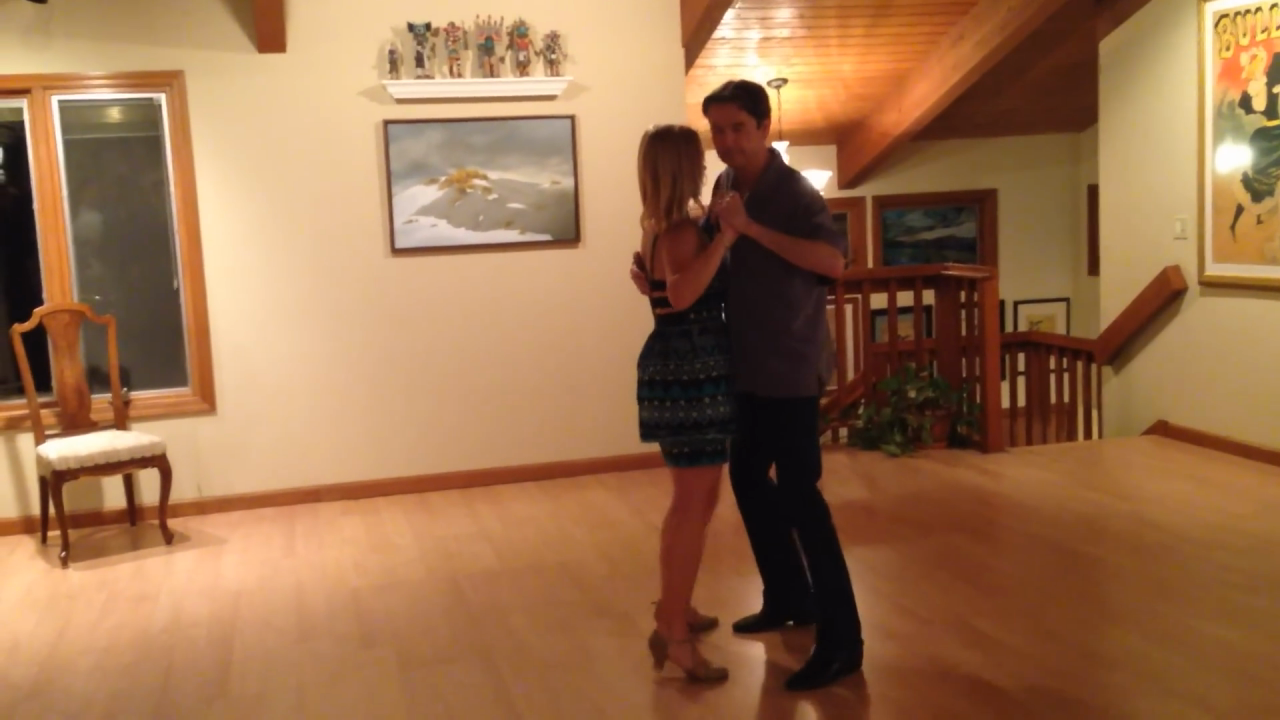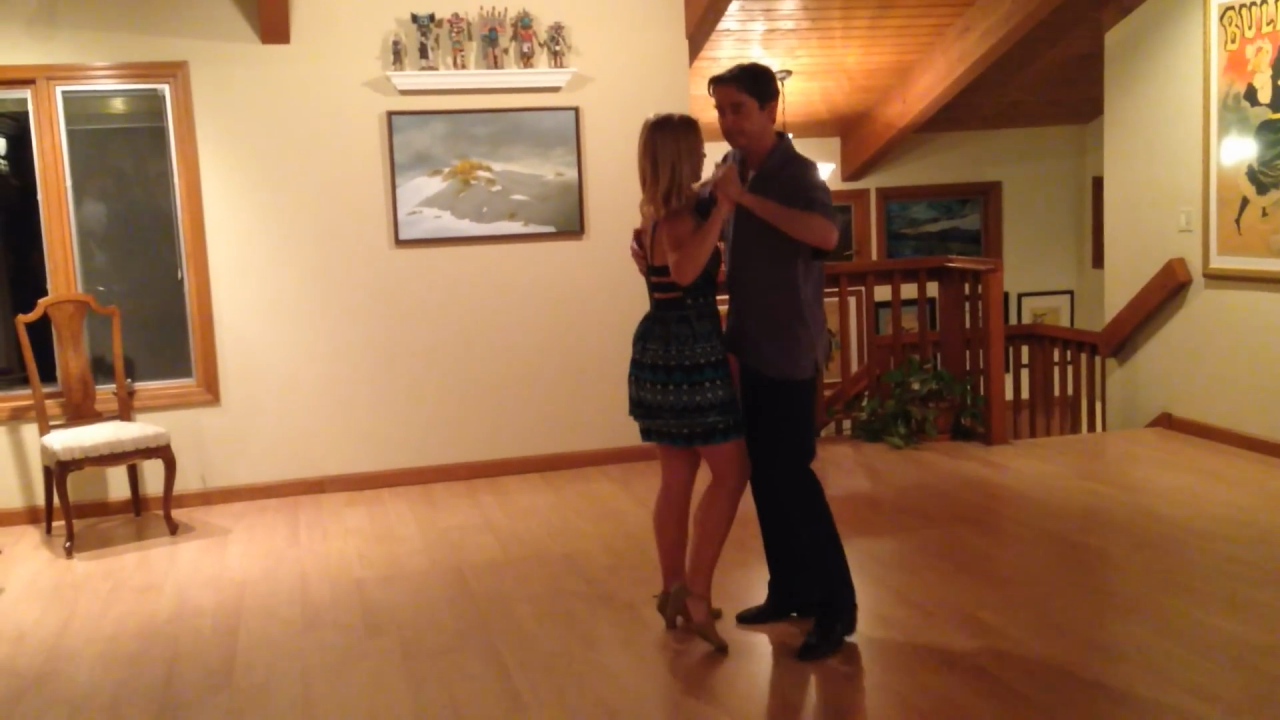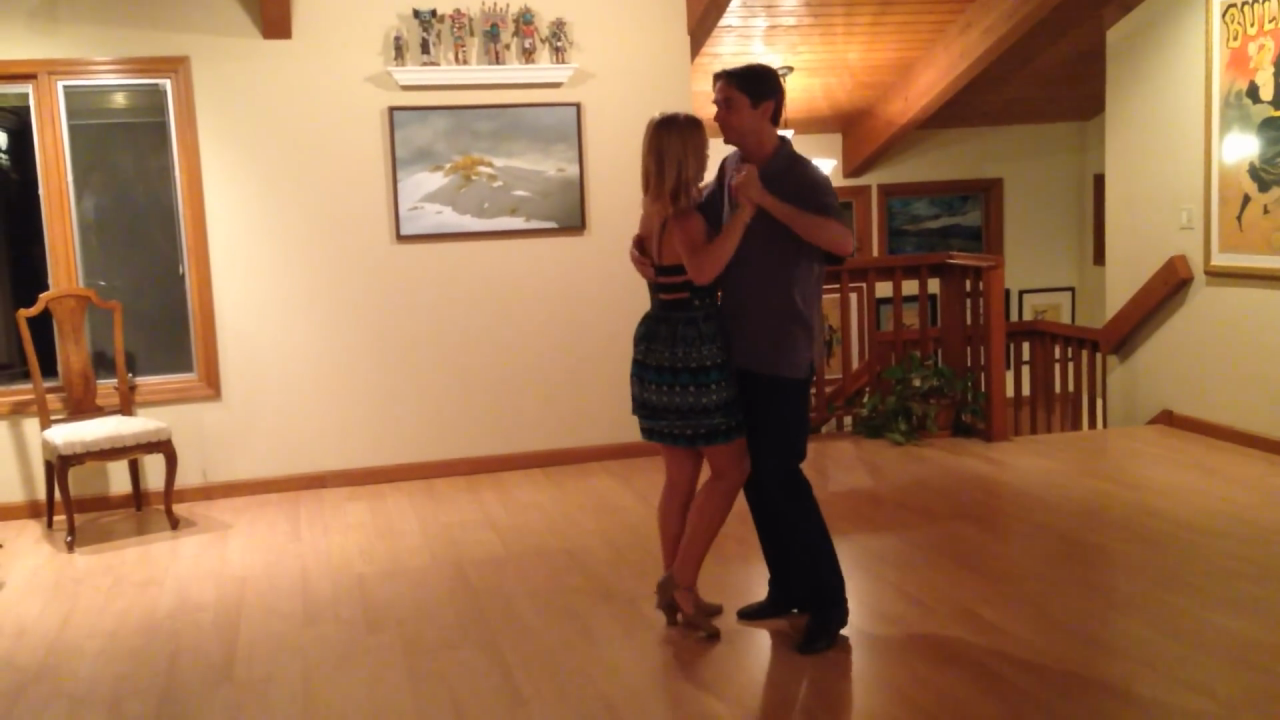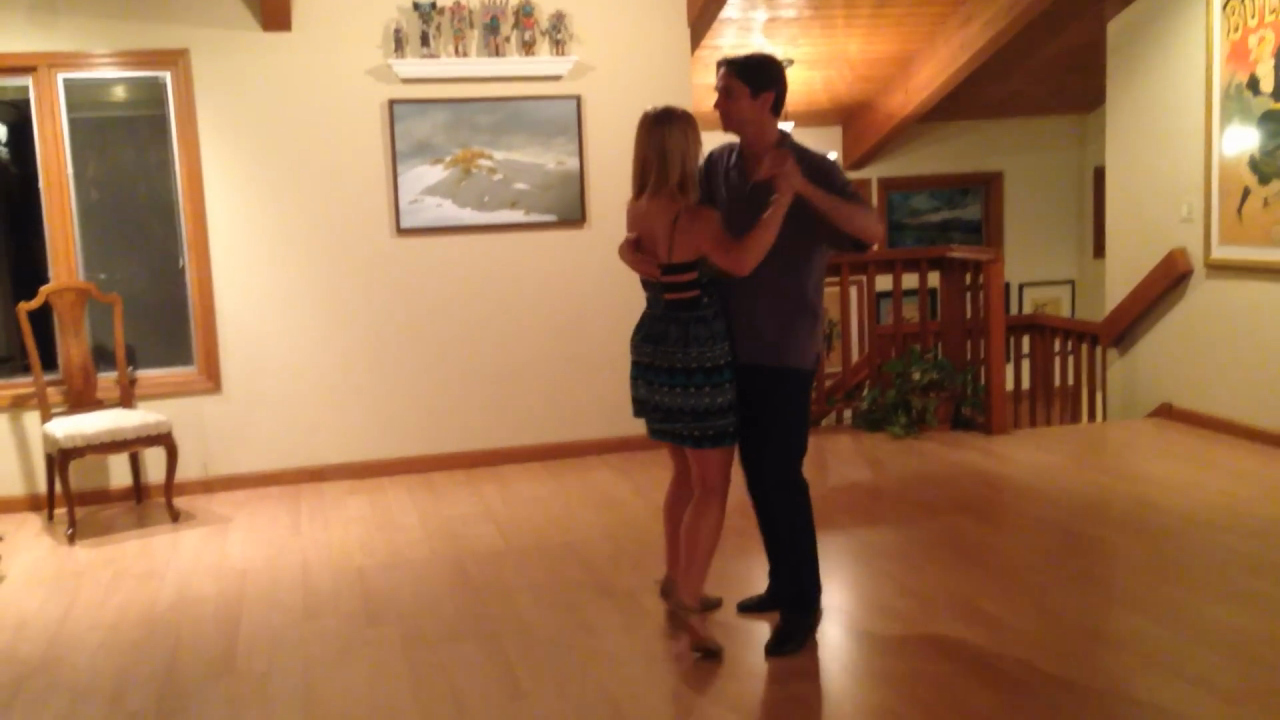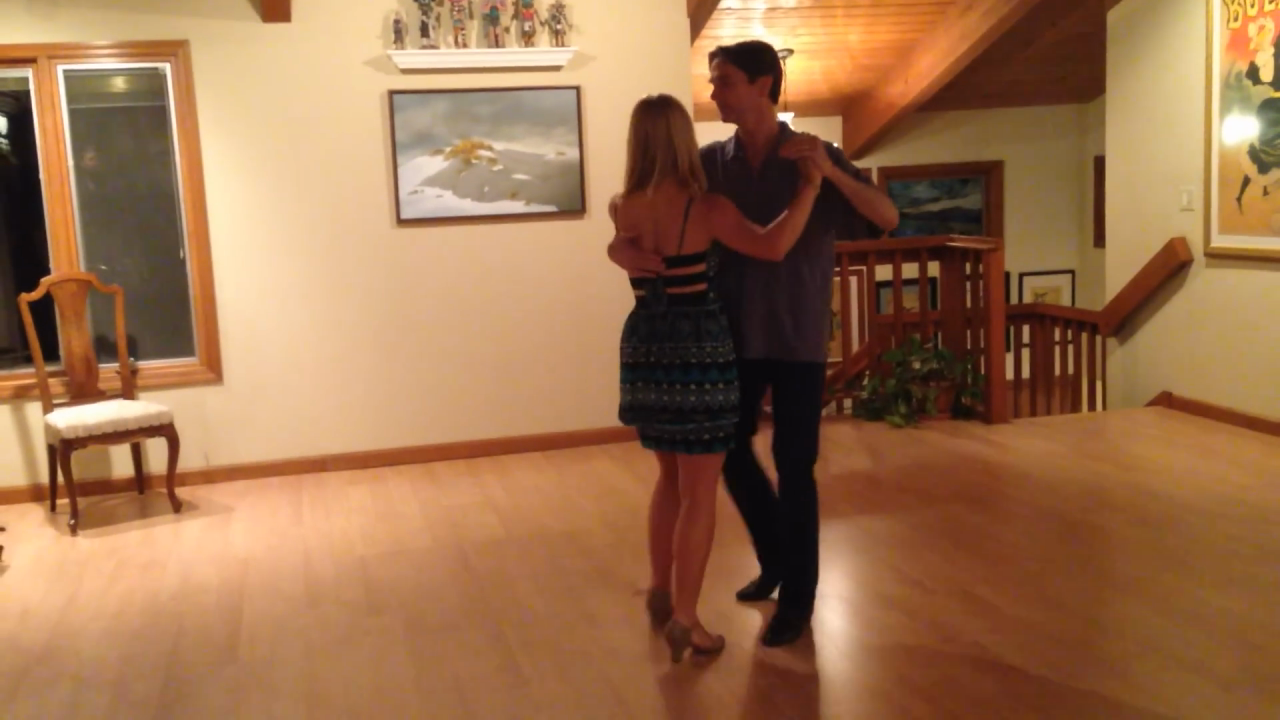
dt=0.3s
person 1, frame 1
left shoulder: (794, 191)
right shoulder: (726, 184)
left elbow: (833, 261)
left wrist: (750, 226)
right wrist: (646, 262)
left hip: (791, 370)
right hip: (749, 366)
left knee: (799, 495)
right knee: (747, 478)
left ankle: (841, 639)
right ankle: (789, 598)
person 1, frame 2
left shoulder: (797, 173)
right shoulder: (734, 163)
left elbow: (826, 235)
left wrist: (745, 197)
left hip: (790, 351)
right hip: (752, 347)
left knee: (792, 473)
right knee: (762, 467)
left ankle: (836, 607)
right ankle: (791, 589)
person 1, frame 3
left shoulder: (802, 178)
right shoulder: (730, 169)
left elbow: (843, 243)
right elbow: (694, 223)
left wrist: (766, 200)
right wrist: (643, 247)
left hip: (783, 354)
right hip: (741, 350)
left knee: (780, 474)
right knee: (753, 472)
left ankle: (828, 602)
right ankle: (789, 588)
person 1, frame 4
left shoulder: (814, 168)
right shoulder: (719, 164)
left elbow: (872, 231)
left wrist: (804, 189)
right wrist: (633, 247)
left hip: (786, 348)
right hip: (737, 344)
left knee: (781, 471)
right knee: (755, 468)
left ankle: (802, 604)
right ankle: (785, 583)
person 1, frame 5
left shoulder: (816, 156)
right shoulder: (710, 162)
left elbow: (887, 218)
left wrist: (829, 171)
right wrist: (622, 246)
left hip: (796, 341)
right hip: (732, 338)
left knee: (795, 468)
right knee: (727, 451)
left ankle: (797, 599)
right ankle: (773, 553)
person 2, frame 1
left shoulder: (660, 225)
right shoulder: (680, 232)
right elbow: (682, 294)
right wrist: (725, 238)
left hip: (670, 369)
right hip: (691, 373)
left knee: (690, 496)
right knee: (699, 505)
left ankle: (674, 605)
right ankle: (673, 635)
person 2, frame 2
left shoulder: (655, 212)
right shoulder: (679, 218)
right elbow: (683, 272)
right wrist: (720, 212)
left hip: (659, 353)
right hip: (688, 357)
left knee: (676, 478)
right knee: (731, 473)
left ankle: (675, 591)
right ankle: (694, 590)
person 2, frame 3
left shoulder: (653, 212)
right shoulder: (684, 220)
right elbow: (702, 271)
right wrist: (744, 213)
left hip: (658, 351)
right hip: (692, 356)
left knee: (680, 476)
right knee: (730, 471)
left ankle: (677, 589)
right ankle: (681, 582)
person 2, frame 4
left shoulder: (636, 212)
right shoulder: (694, 217)
right elbow: (738, 262)
right wrist: (780, 201)
left hip: (654, 348)
right hip: (698, 353)
left knee: (686, 473)
right knee: (712, 485)
left ankle: (679, 583)
right ankle: (686, 599)
person 2, frame 5
left shoulder: (621, 208)
right shoulder: (704, 209)
right elbow: (771, 247)
right wrist: (808, 186)
left hip: (643, 350)
right hip: (699, 352)
left knee: (671, 477)
right knee: (699, 493)
left ankle: (660, 589)
right ankle: (684, 620)
